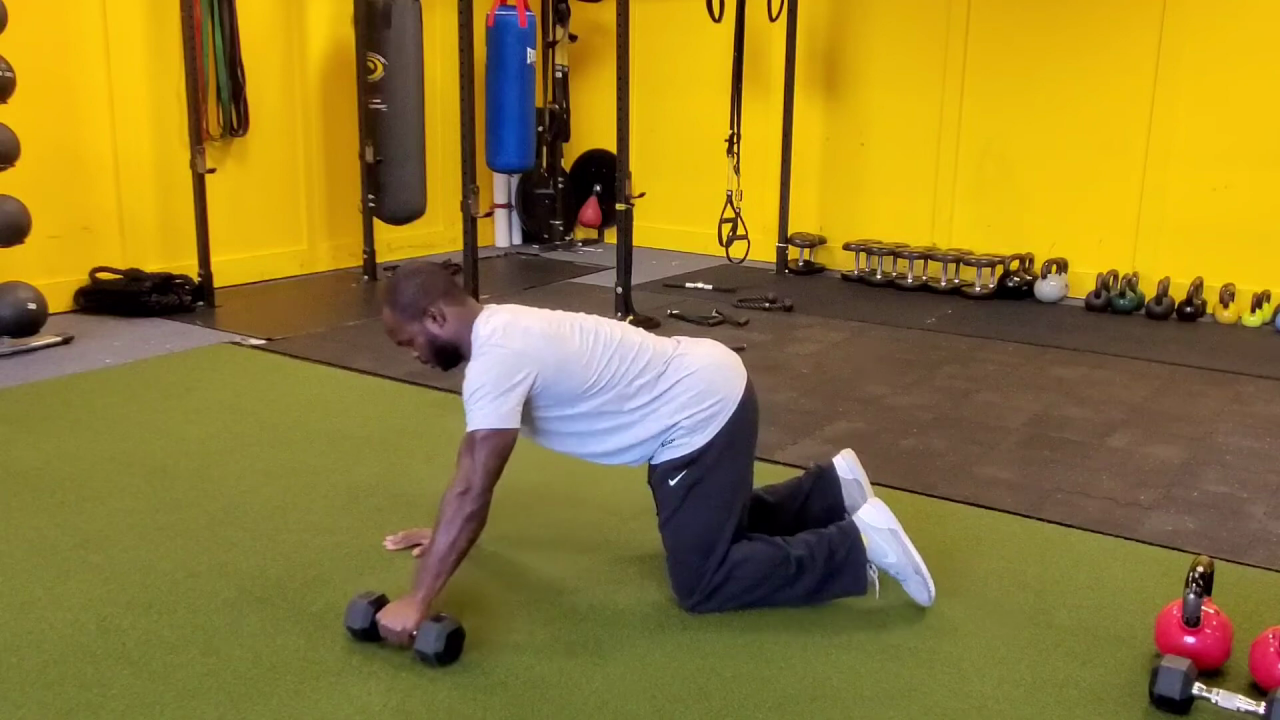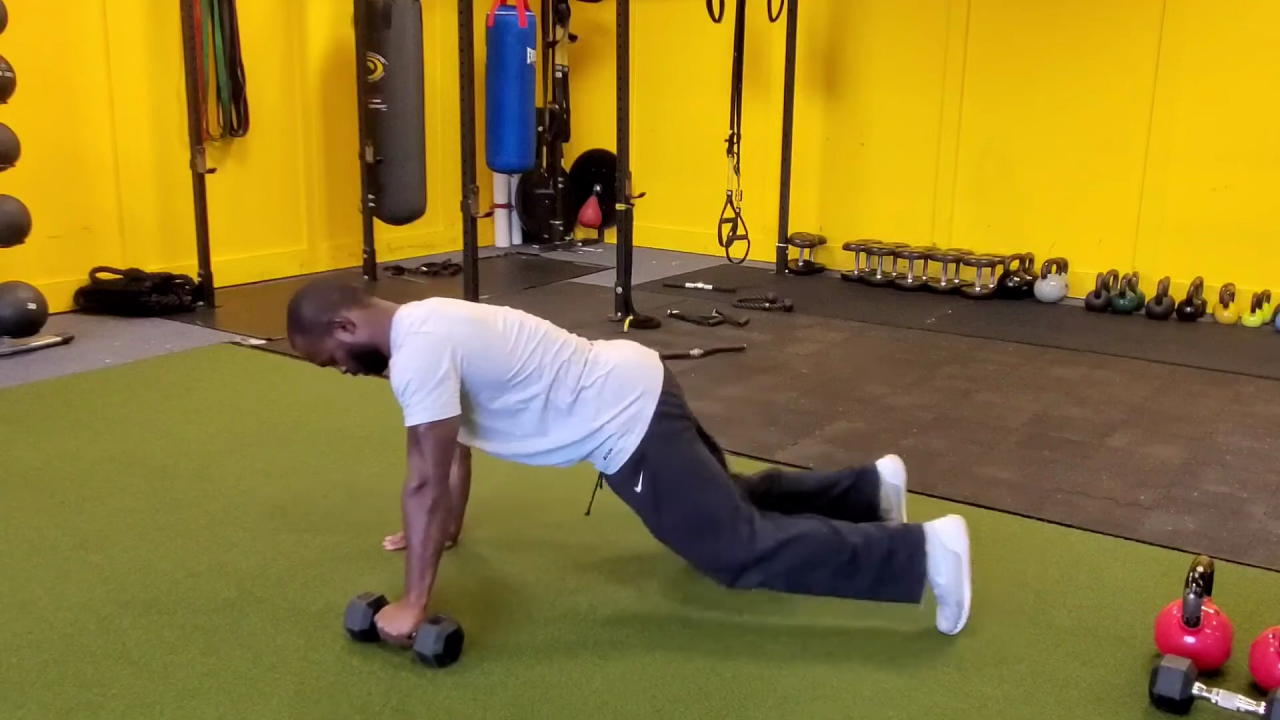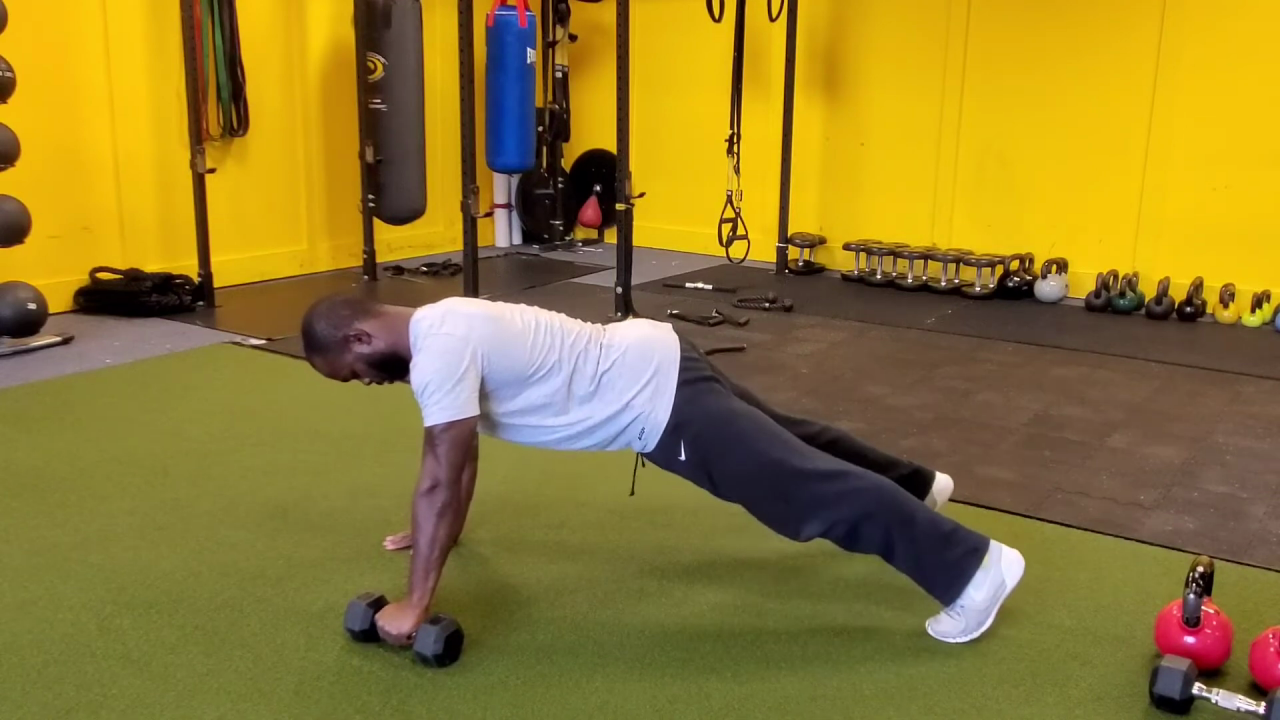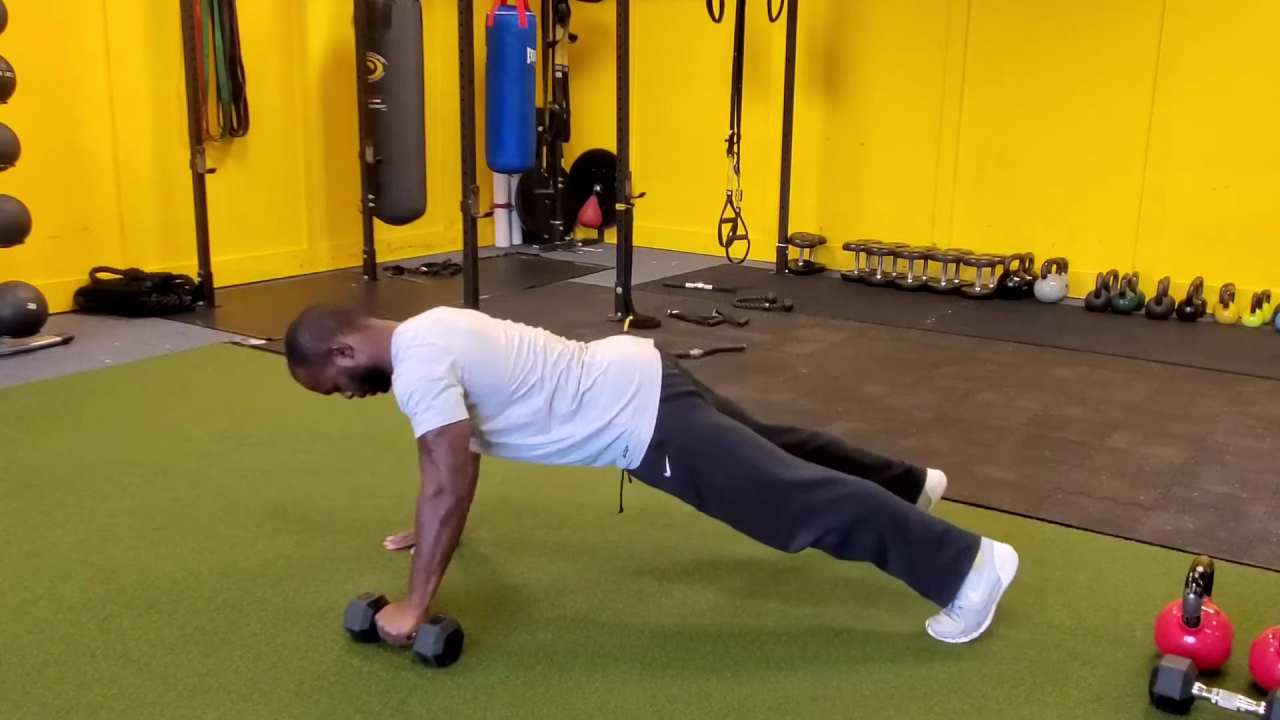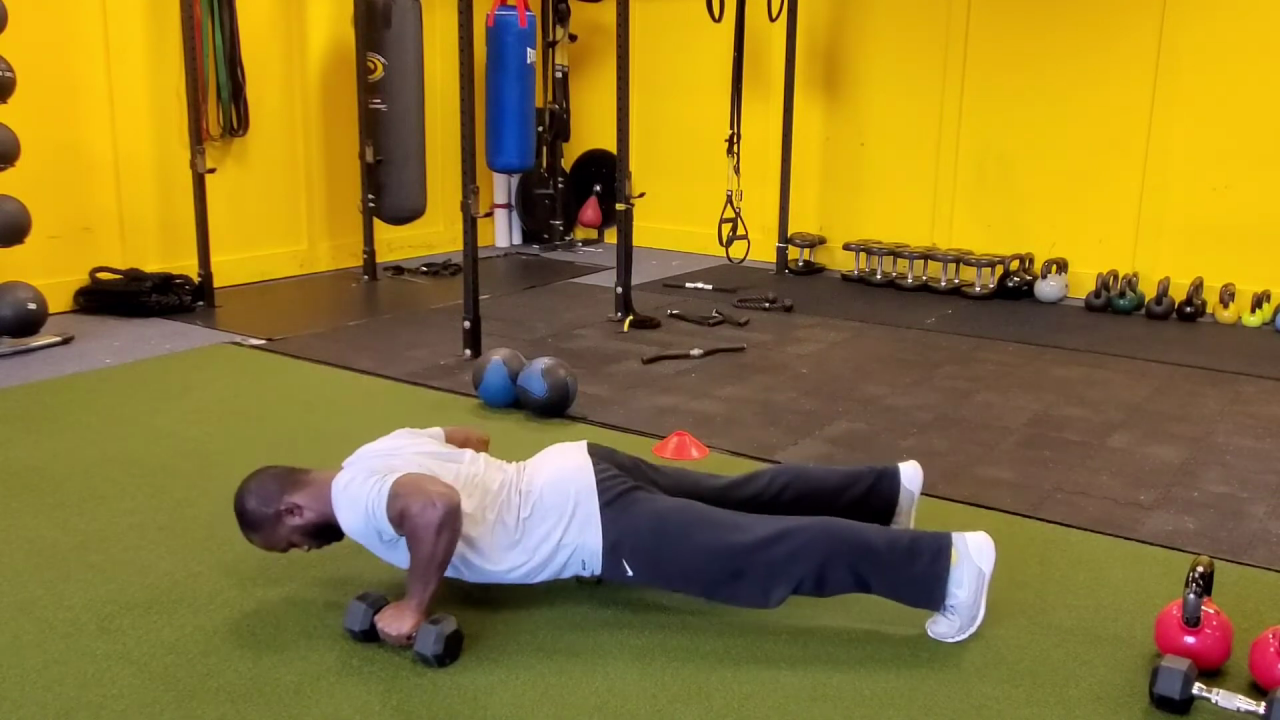
dt=0.7s
person 1, frame 1
left shoulder: (497, 357)
right shoulder: (497, 329)
left elbow: (473, 487)
right elbow: (477, 453)
left wrist: (417, 601)
right wrist: (444, 532)
left hip: (702, 412)
right hip: (704, 385)
left knee: (701, 584)
right knee: (712, 525)
left ankle: (858, 543)
right ankle: (832, 488)
person 1, frame 2
left shoulder: (417, 352)
right shoulder: (427, 327)
left elbow: (425, 479)
right elbow: (456, 446)
left wrist: (414, 602)
right wrist: (446, 530)
left hip: (628, 419)
right hip: (630, 387)
left knee: (741, 548)
right knee: (733, 499)
left ankle: (926, 551)
right ankle: (870, 484)
person 1, frame 3
left shoulder: (438, 350)
right shoulder: (441, 328)
left elbow: (440, 475)
right elbow: (463, 454)
left wrist: (416, 602)
right wrist: (442, 530)
left hip: (656, 400)
right hip: (651, 364)
left knee: (806, 486)
right knee: (789, 450)
left ankle: (974, 566)
right ankle: (916, 487)
person 1, frame 4
left shoulder: (417, 365)
right shoulder: (428, 332)
left elbow: (449, 484)
right elbow: (469, 443)
left wrist: (415, 605)
right wrist: (437, 524)
left hip: (640, 416)
right hip: (636, 379)
left knee: (797, 502)
right knee: (780, 453)
left ankle: (969, 564)
right ankle: (908, 485)
person 1, frame 5
left shoulder: (357, 499)
right shoulder: (383, 451)
left elbow: (439, 509)
left wrist: (414, 606)
left hip: (594, 526)
right hip: (579, 471)
left knee: (764, 555)
right knee: (742, 498)
left ankle: (947, 562)
right ankle: (888, 488)
